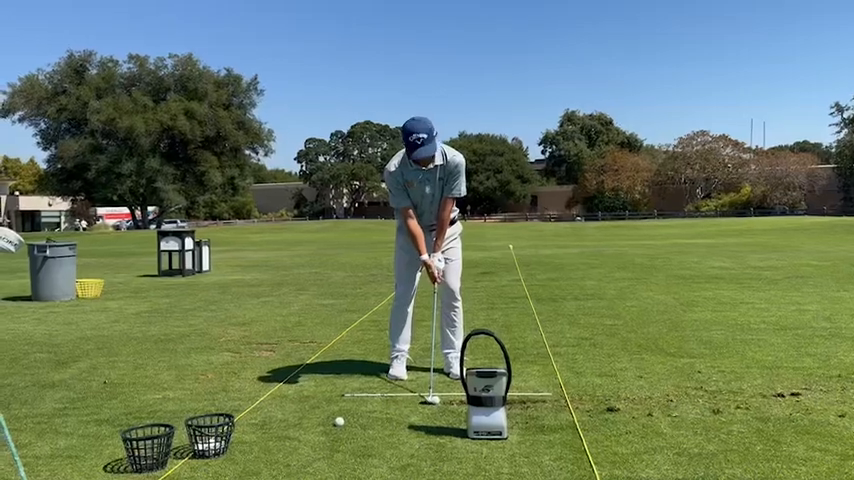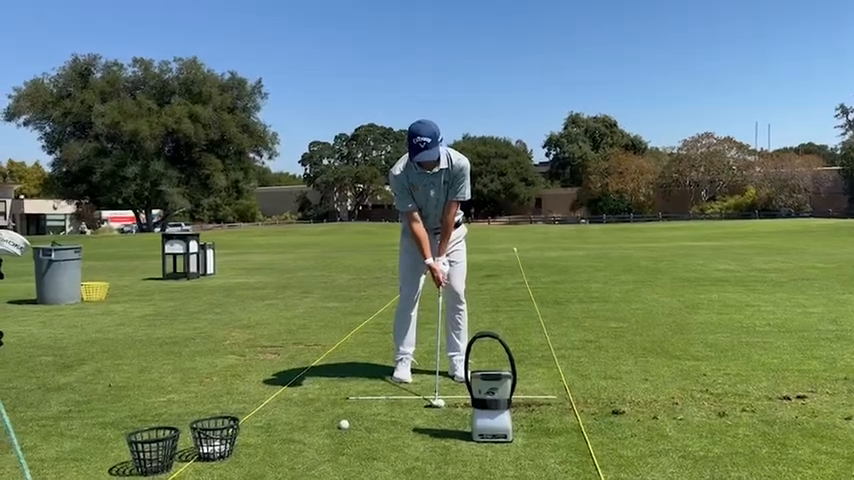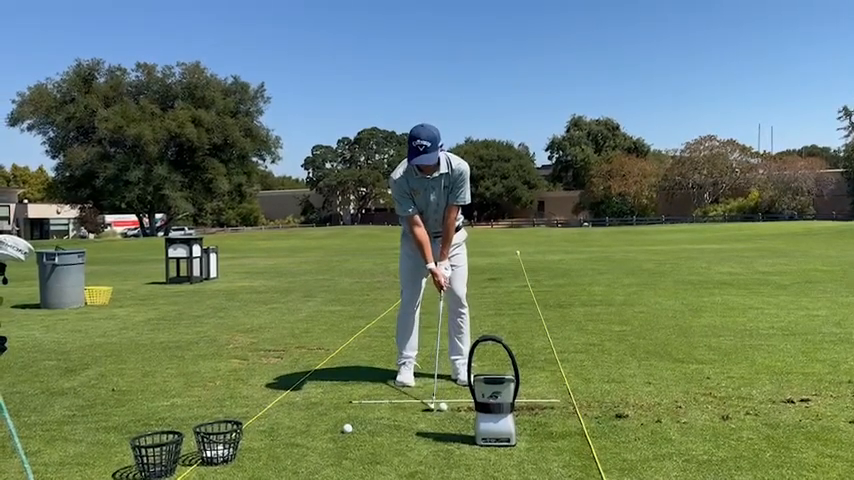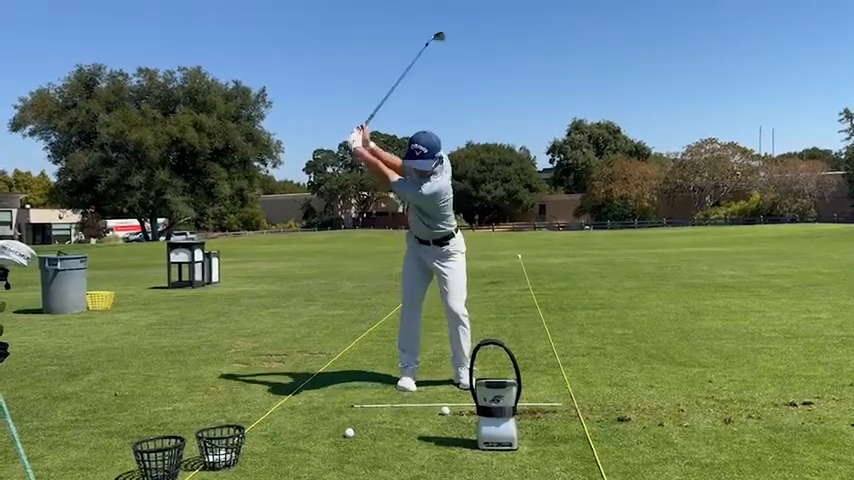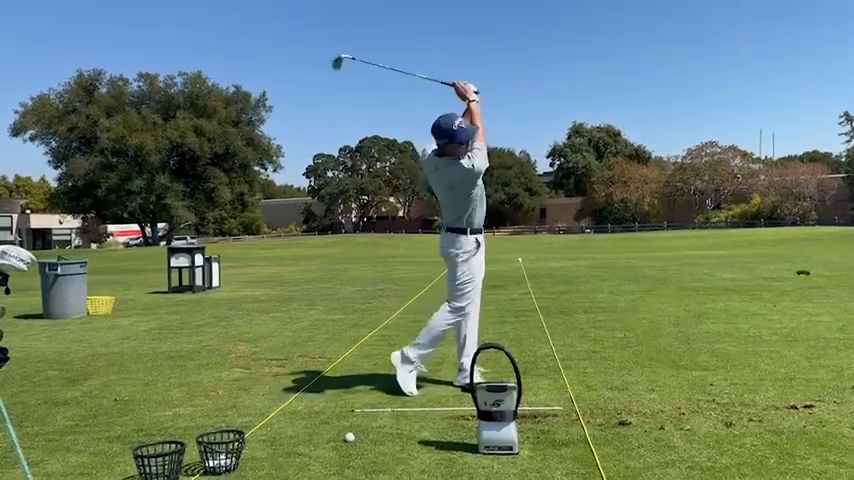
dt=0.7s
person 1, frame 1
left shoulder: (454, 161)
right shoulder: (394, 170)
left elbow: (446, 208)
right elbow: (408, 216)
left wrist: (437, 251)
right wrist: (424, 257)
left hip: (446, 230)
right hip: (411, 232)
left knee: (452, 293)
right knee: (404, 294)
left ankle: (453, 358)
right ankle: (398, 358)
person 1, frame 2
left shoulder: (459, 164)
right shoulder: (399, 173)
left elbow: (450, 212)
right elbow: (414, 220)
left wrist: (441, 255)
right wrist: (429, 261)
left hip: (451, 234)
right hip: (415, 235)
left knee: (456, 296)
right knee: (408, 297)
left ankle: (458, 361)
right ankle: (403, 360)
person 1, frame 3
left shoulder: (458, 169)
right shoulder: (399, 178)
left elbow: (451, 217)
right elbow: (415, 224)
left wrist: (443, 259)
right wrist: (431, 265)
left hip: (451, 238)
right hip: (415, 240)
left knee: (458, 300)
right knee: (410, 301)
left ankle: (460, 365)
right ankle: (406, 364)
person 1, frame 4
left shoulder: (432, 189)
right shoulder: (436, 160)
left elbow: (391, 180)
right elbow: (400, 166)
left wrist: (362, 153)
right wrist: (370, 145)
left hip: (445, 249)
right hip: (417, 244)
left knee: (455, 309)
right knee: (409, 306)
left ankle: (462, 370)
right ankle: (407, 369)
person 1, frame 5
left shoulder: (432, 158)
right shoulder: (468, 169)
left elbow: (469, 134)
right elbow: (478, 137)
left wrist: (469, 103)
right wrist: (472, 101)
left hip: (460, 237)
right hip: (467, 242)
left knee: (469, 306)
right knee: (458, 307)
left ankle: (466, 370)
right ankle: (410, 358)
